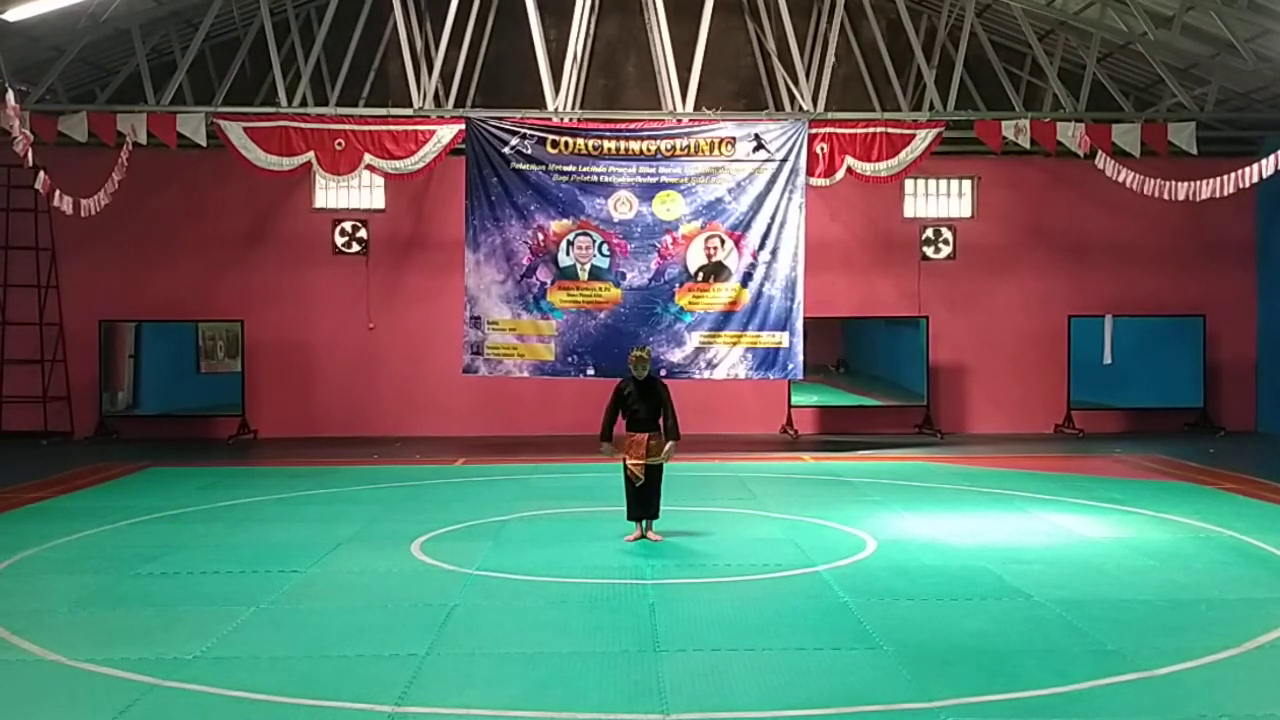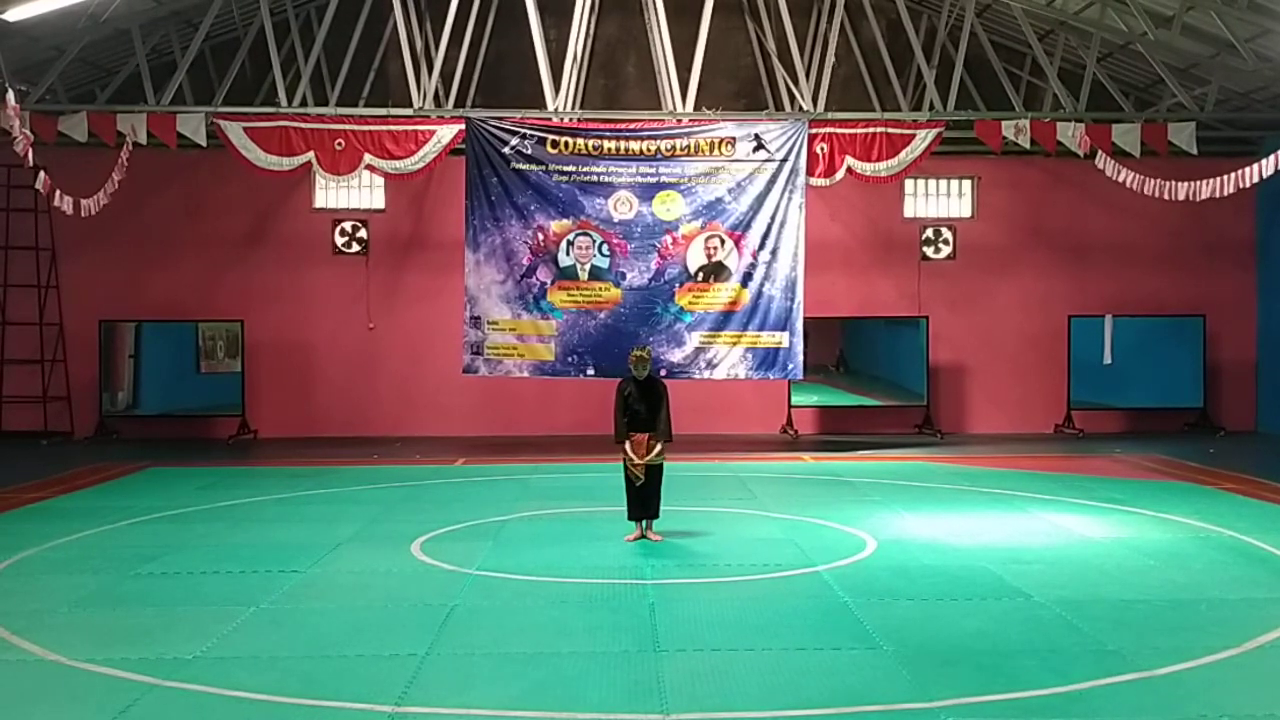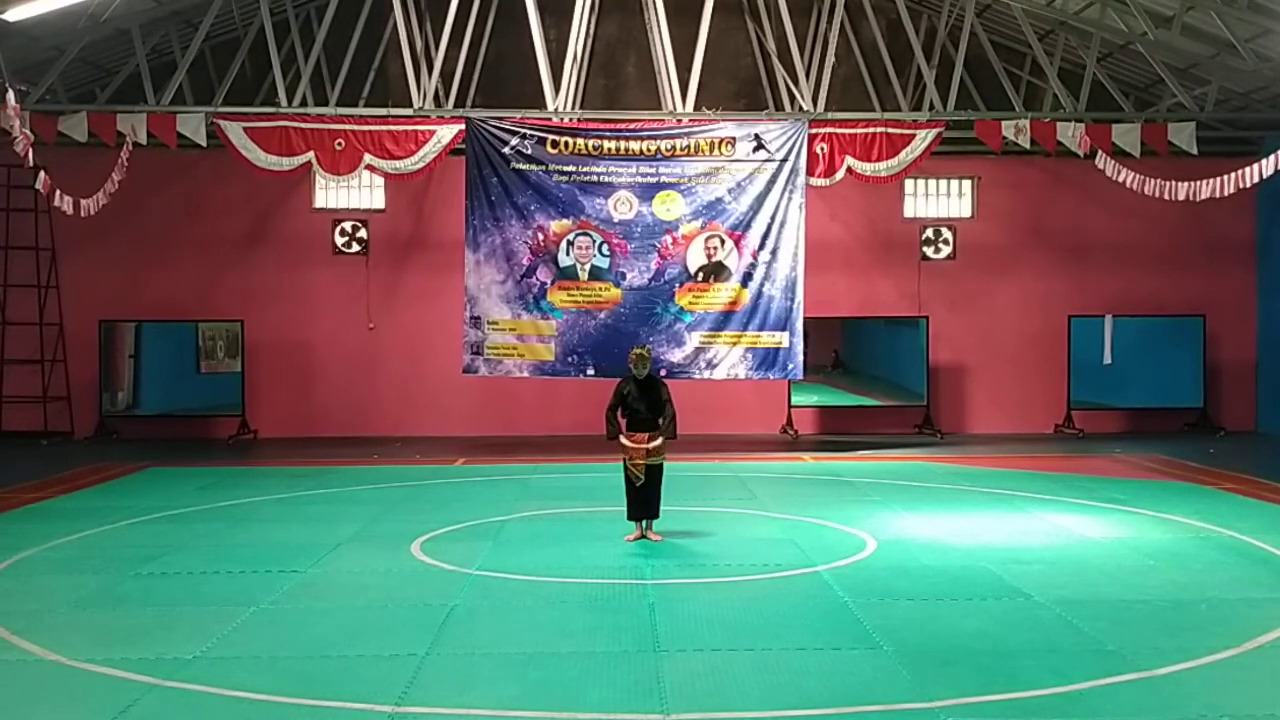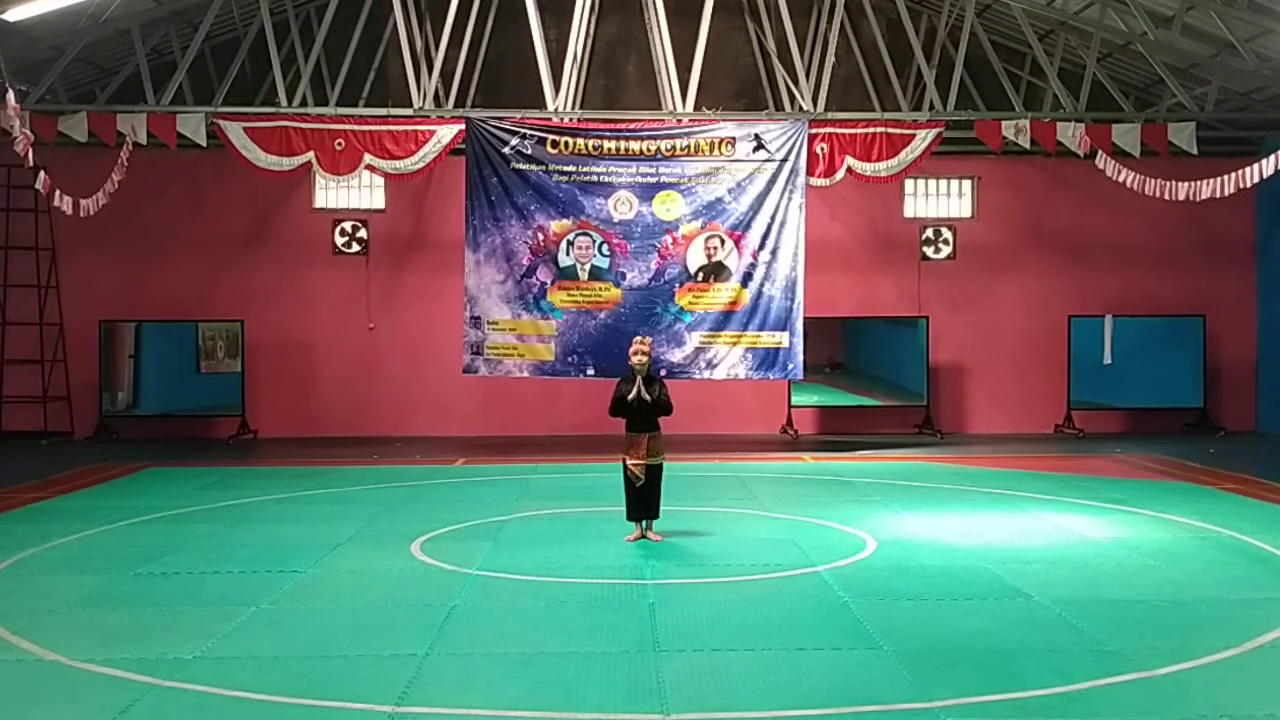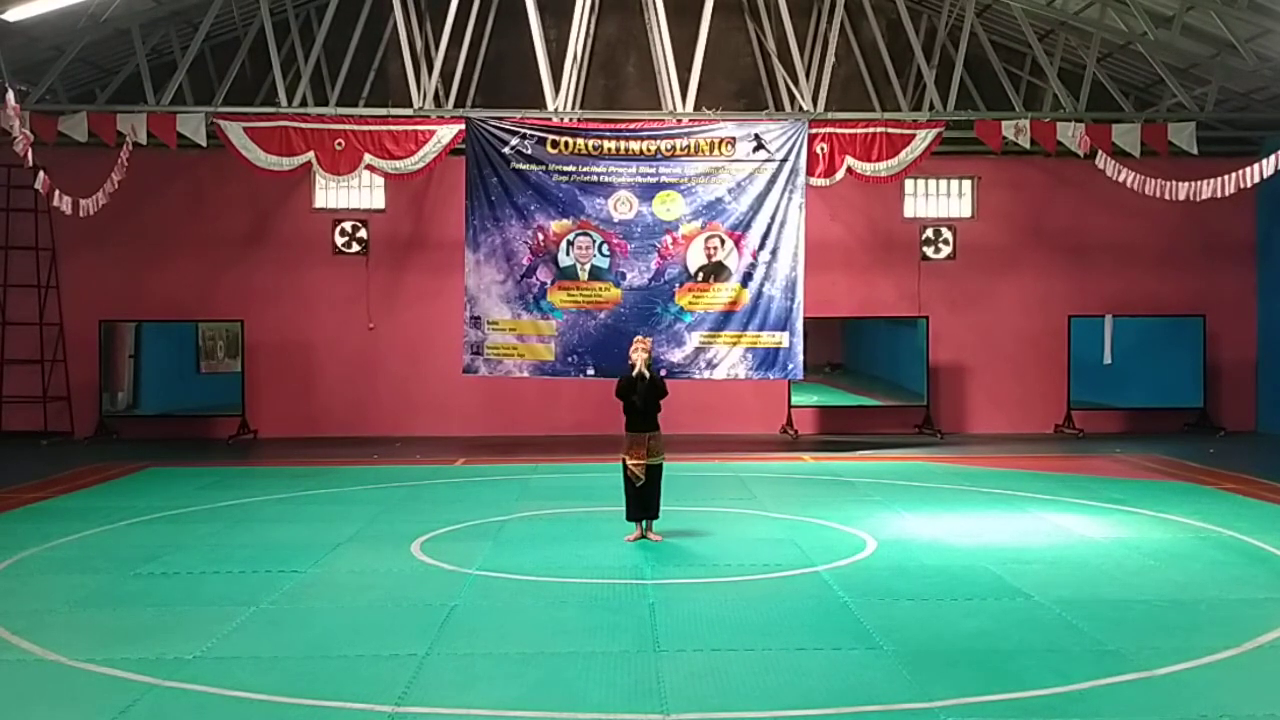
dt=0.4s
person 1, frame 1
left shoulder: (658, 386)
right shoulder: (623, 386)
left elbow: (668, 413)
right elbow: (611, 413)
left wrist: (671, 440)
right wrist: (606, 440)
left hip: (654, 440)
right hip: (632, 440)
left knee: (653, 485)
right knee: (633, 484)
left ankle: (649, 527)
right ankle: (638, 527)
person 1, frame 2
left shoulder: (658, 386)
right shoulder: (624, 386)
left elbow: (663, 414)
right elbow: (619, 415)
left wrist: (661, 441)
right wrist: (625, 441)
left hip: (653, 440)
right hip: (632, 440)
left knee: (653, 485)
right knee: (633, 485)
left ankle: (649, 528)
right ankle: (638, 528)
person 1, frame 3
left shoulder: (658, 384)
right shoulder: (624, 385)
left elbow: (669, 411)
right elbow: (610, 411)
left wrist: (663, 436)
right wrist: (619, 435)
left hip: (653, 440)
right hip: (631, 440)
left knee: (653, 485)
right knee: (633, 484)
left ankle: (650, 528)
right ankle: (638, 528)
person 1, frame 4
left shoulder: (657, 383)
right shoulder: (624, 383)
left elbow: (667, 409)
right elbow: (613, 411)
left wrist: (646, 396)
right wrist: (632, 395)
left hip: (653, 439)
right hip: (632, 439)
left knee: (653, 484)
right knee: (633, 484)
left ankle: (649, 528)
right ankle: (638, 528)
person 1, frame 5
left shoulder: (654, 379)
right shoulder: (626, 380)
left elbow: (663, 392)
right elbow: (619, 393)
left wrist: (646, 372)
right wrist: (635, 372)
left hip: (653, 438)
right hip: (632, 438)
left knee: (652, 484)
right knee: (633, 483)
left ankle: (649, 528)
right ankle: (638, 528)
